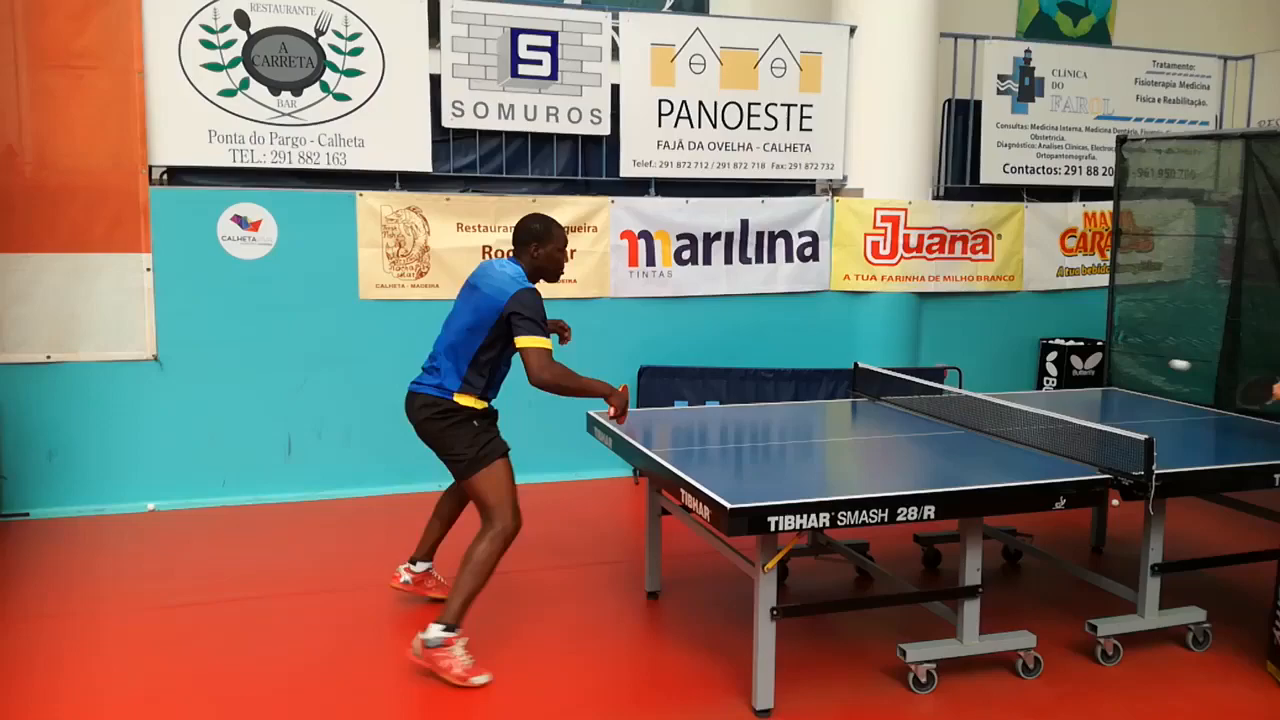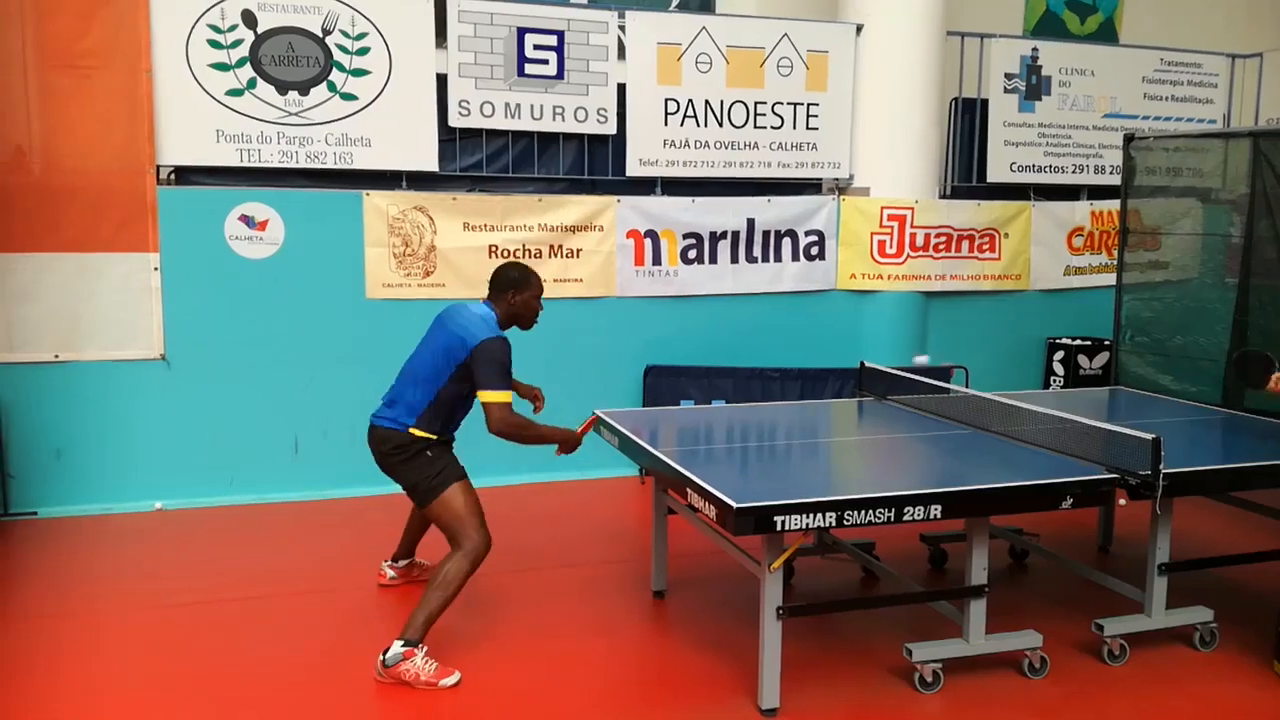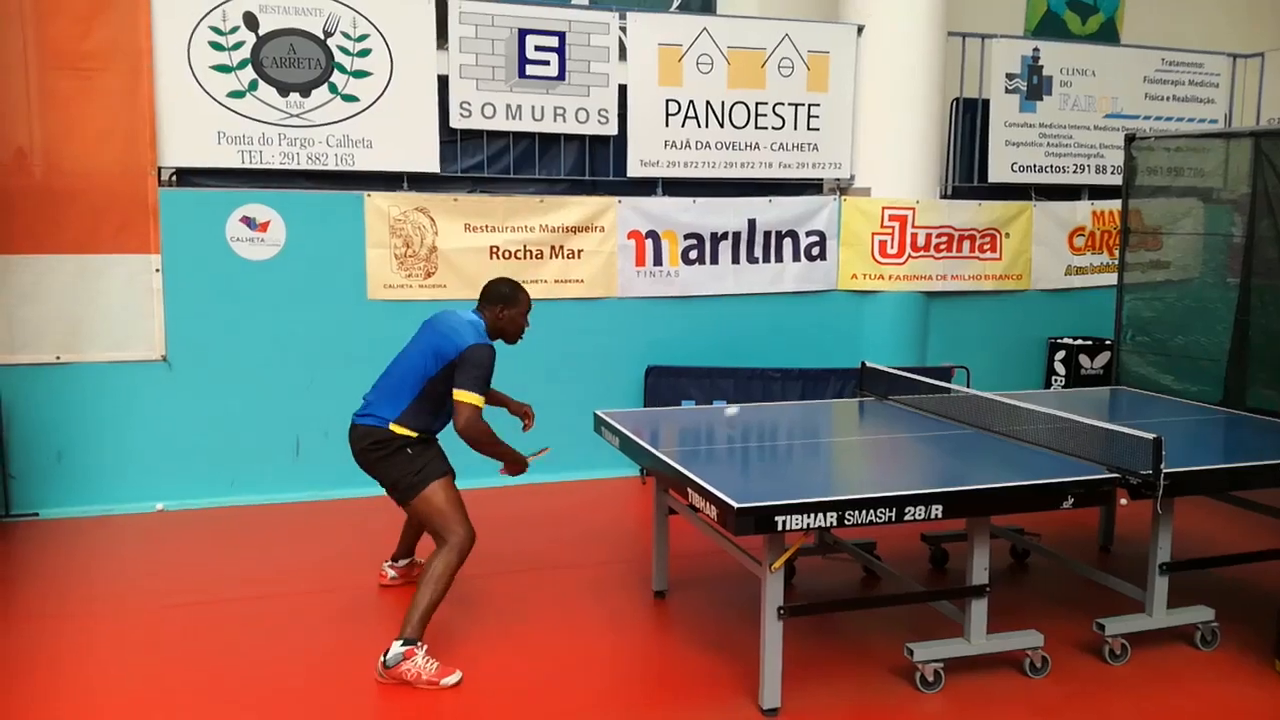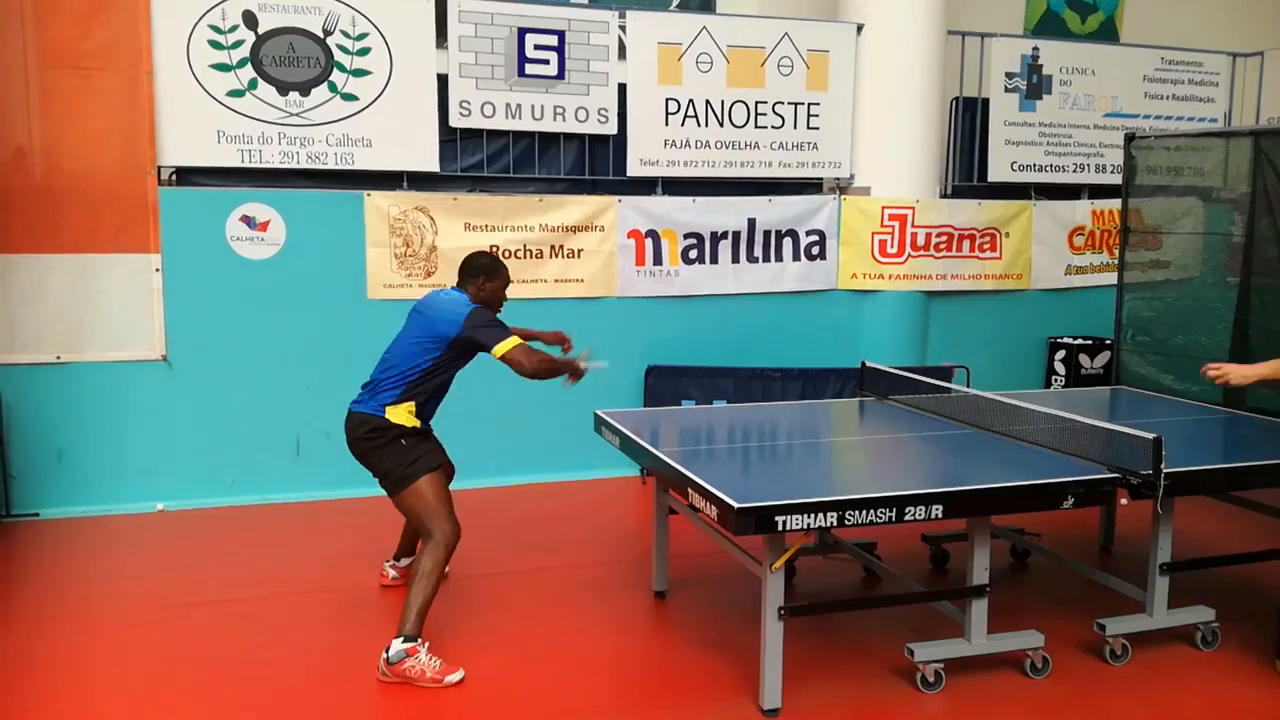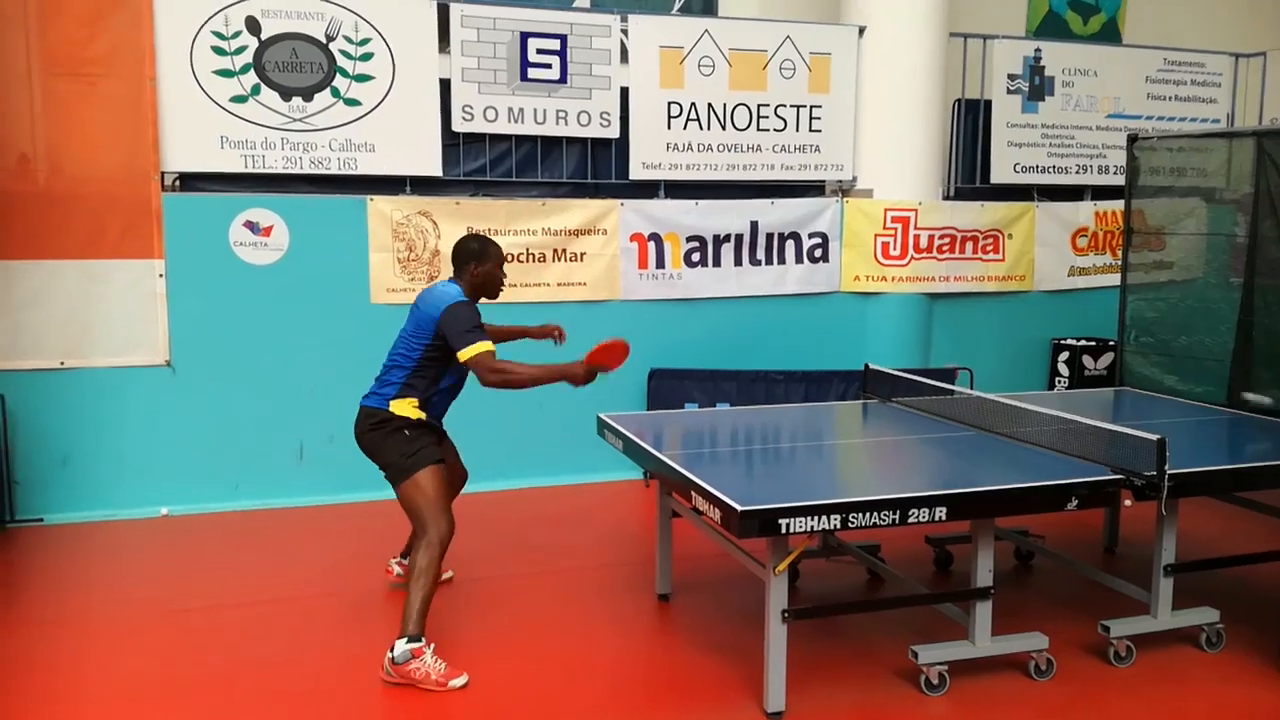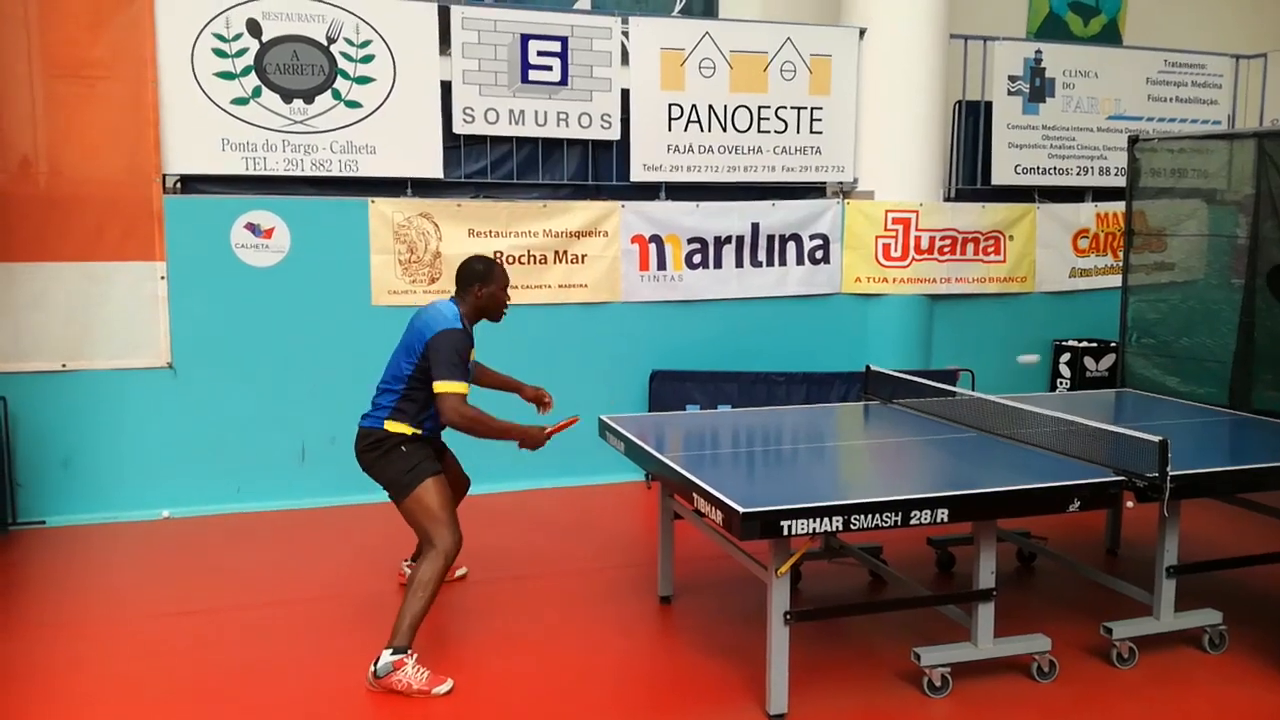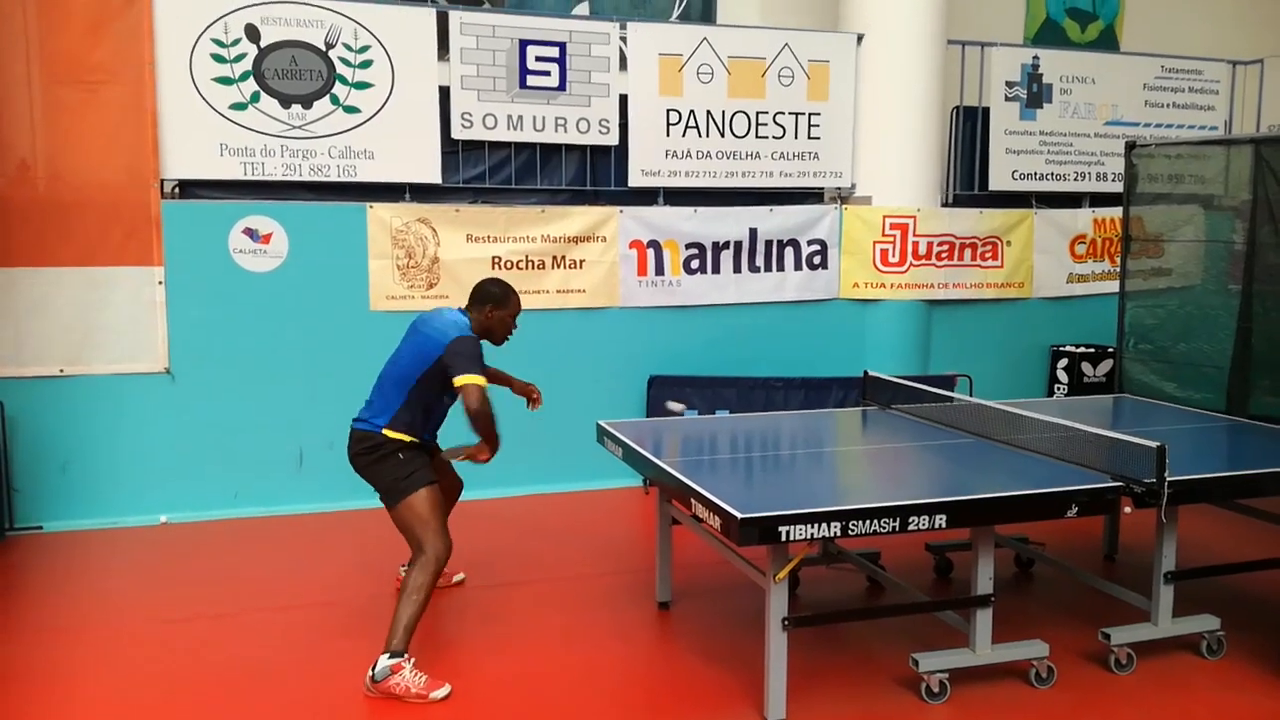
dt=0.2s
person 1, frame 1
left shoulder: (491, 270)
right shoulder: (522, 295)
right elbow: (541, 373)
left wrist: (543, 327)
right wrist: (605, 390)
left hip: (429, 398)
right hip: (453, 410)
left knee: (468, 482)
right knee: (502, 523)
left ankle: (417, 570)
right ankle: (441, 637)
person 1, frame 2
left shoulder: (462, 312)
right shoulder: (492, 342)
right elbow: (500, 423)
left wrist: (518, 386)
right wrist: (561, 435)
left hip: (393, 429)
right hip: (408, 442)
left knee: (441, 492)
right knee: (474, 542)
left ankle: (399, 564)
right ankle: (401, 654)
person 1, frame 3
left shoulder: (448, 320)
right shoulder: (479, 349)
right elbow: (467, 424)
left wrist: (506, 402)
right wrist: (510, 457)
left hip: (375, 431)
right hip: (389, 440)
left knee: (438, 484)
right knee: (458, 538)
left ankle: (400, 565)
right ankle: (402, 653)
person 1, frame 4
left shoulder: (440, 301)
right shoulder: (472, 315)
right elbow: (528, 366)
left wrist: (538, 335)
right wrist: (569, 366)
left hip: (380, 421)
right hip: (383, 428)
left knee: (440, 475)
right knee: (443, 534)
left ankle: (402, 564)
right ankle: (403, 652)
person 1, frame 5
left shoulder: (447, 295)
right shoulder: (456, 308)
left elbow: (476, 342)
right elbow: (489, 372)
left wrist: (532, 332)
right wrist: (565, 372)
left hip: (411, 417)
right hip: (391, 423)
left knee: (453, 478)
right knee: (438, 530)
left ankle: (406, 563)
right ankle: (409, 650)
person 1, frame 6
left shoulder: (447, 314)
right shoulder: (450, 333)
left elbow: (466, 369)
right elbow: (455, 412)
left wrist: (521, 389)
right wrist: (519, 433)
left hip: (412, 433)
right hip: (391, 440)
left knee: (456, 485)
right knee: (446, 541)
left ankle: (417, 563)
right ankle: (393, 662)
person 1, frame 7
left shoulder: (440, 318)
right shoulder: (463, 340)
right elbow: (475, 403)
left wrist: (516, 385)
right wrist: (491, 442)
left hip: (401, 437)
right hip: (392, 445)
left knee: (447, 488)
right knee: (435, 548)
left ankle: (420, 574)
right ankle: (392, 664)
